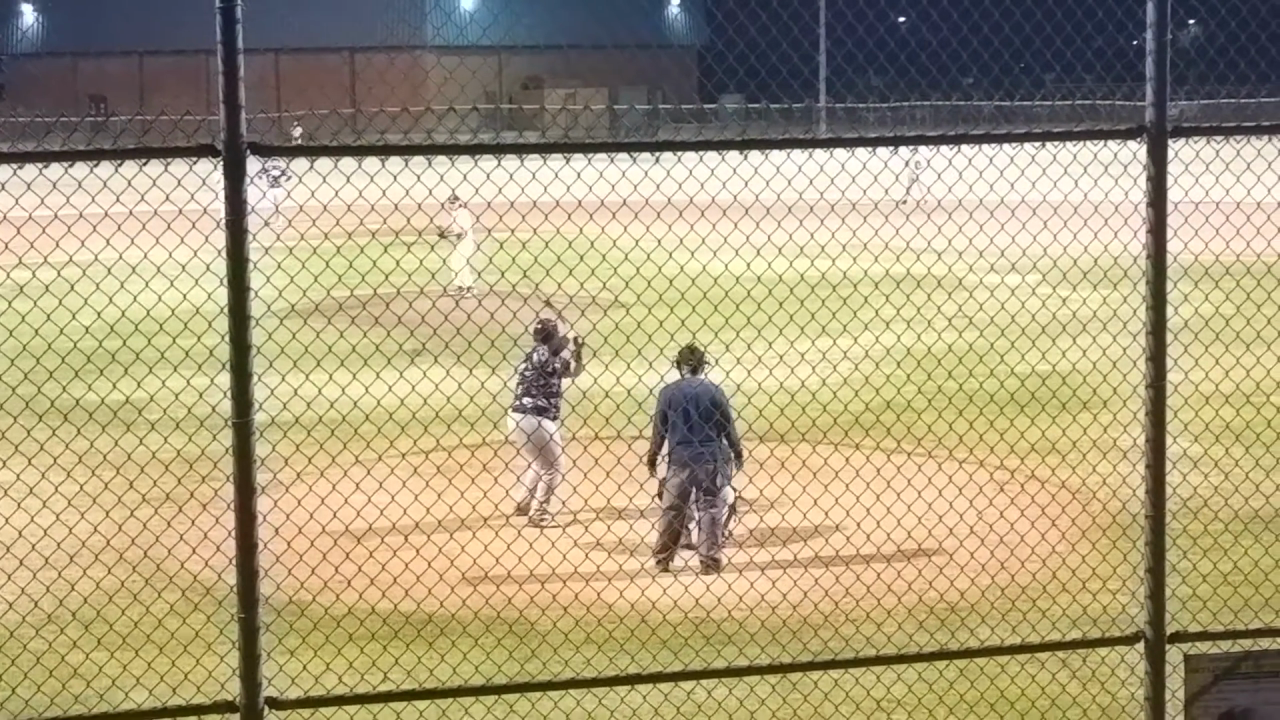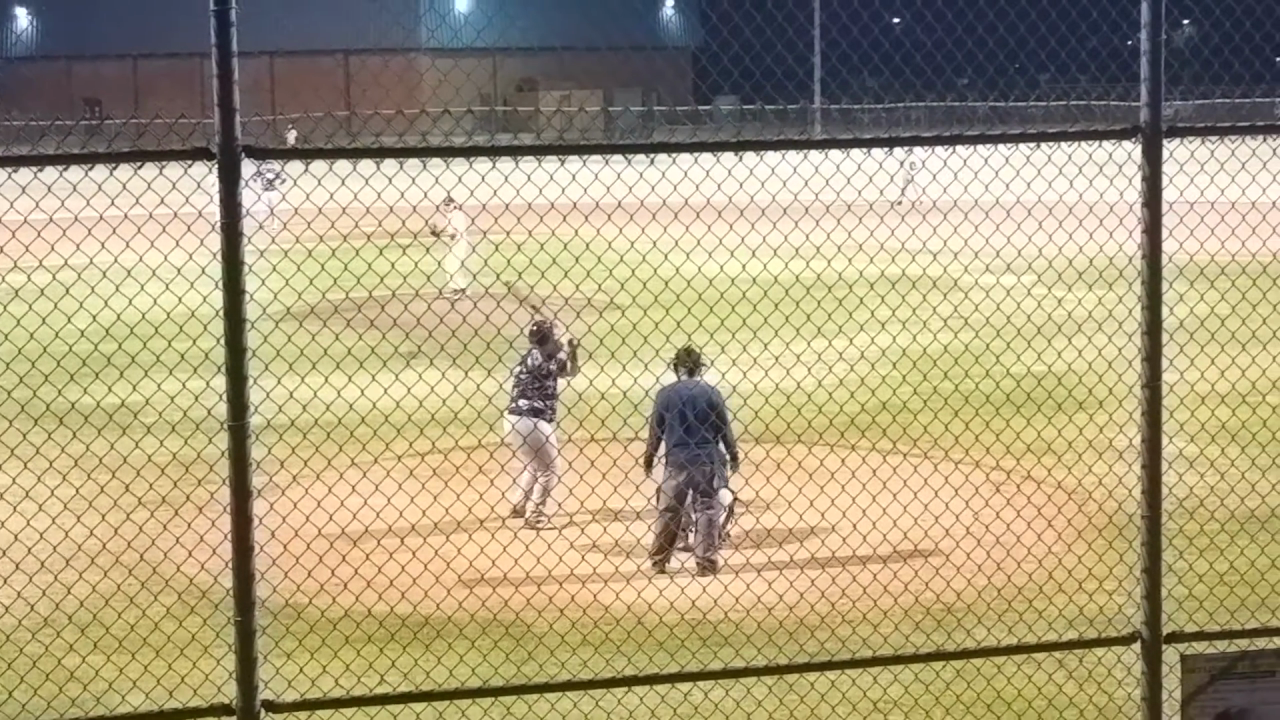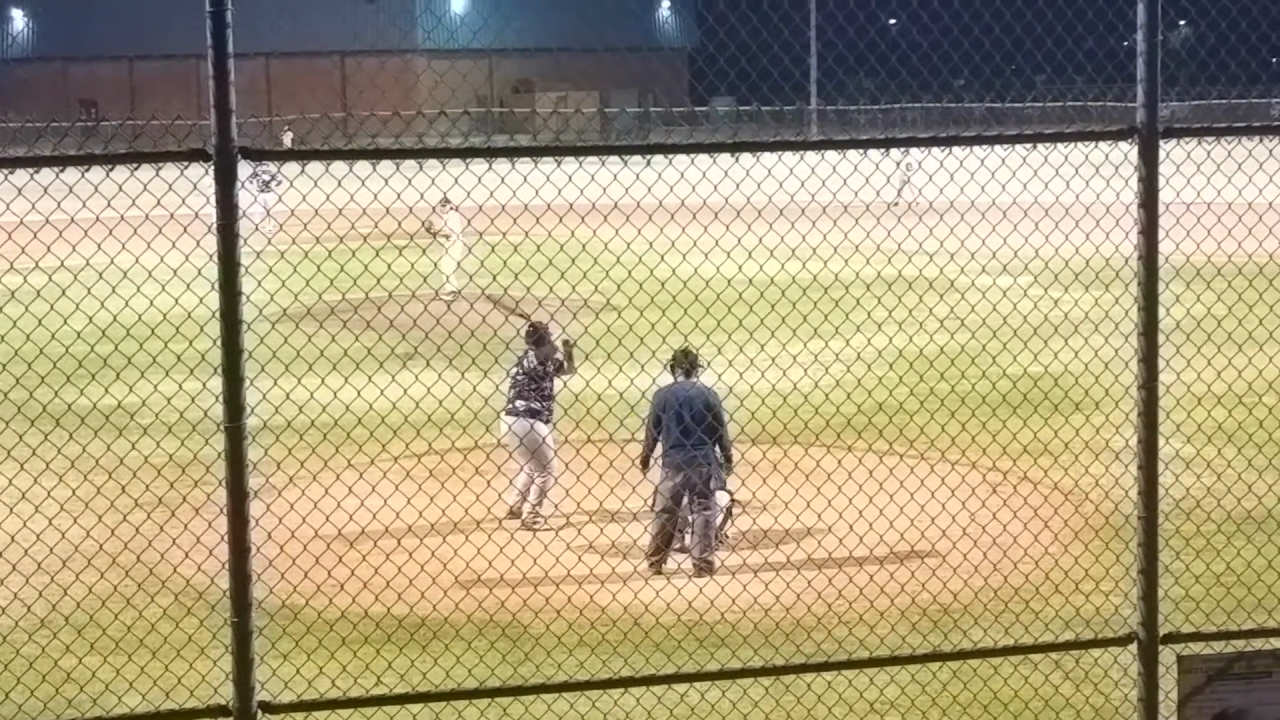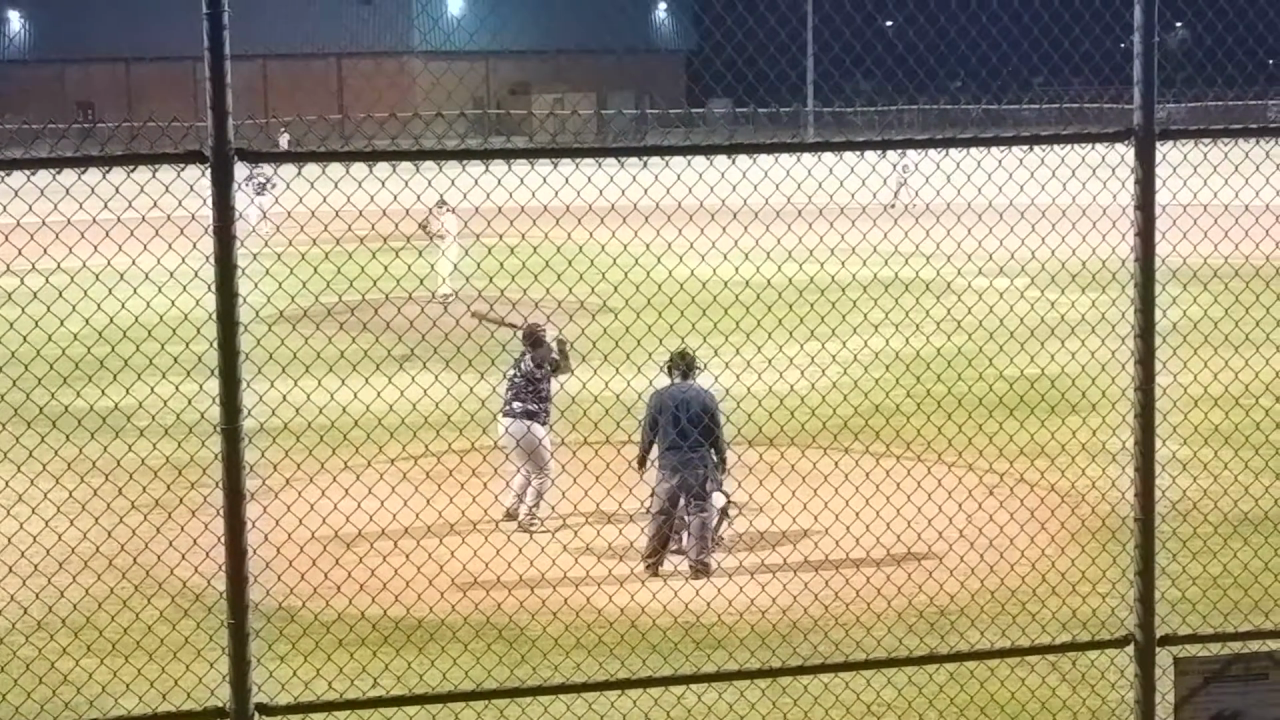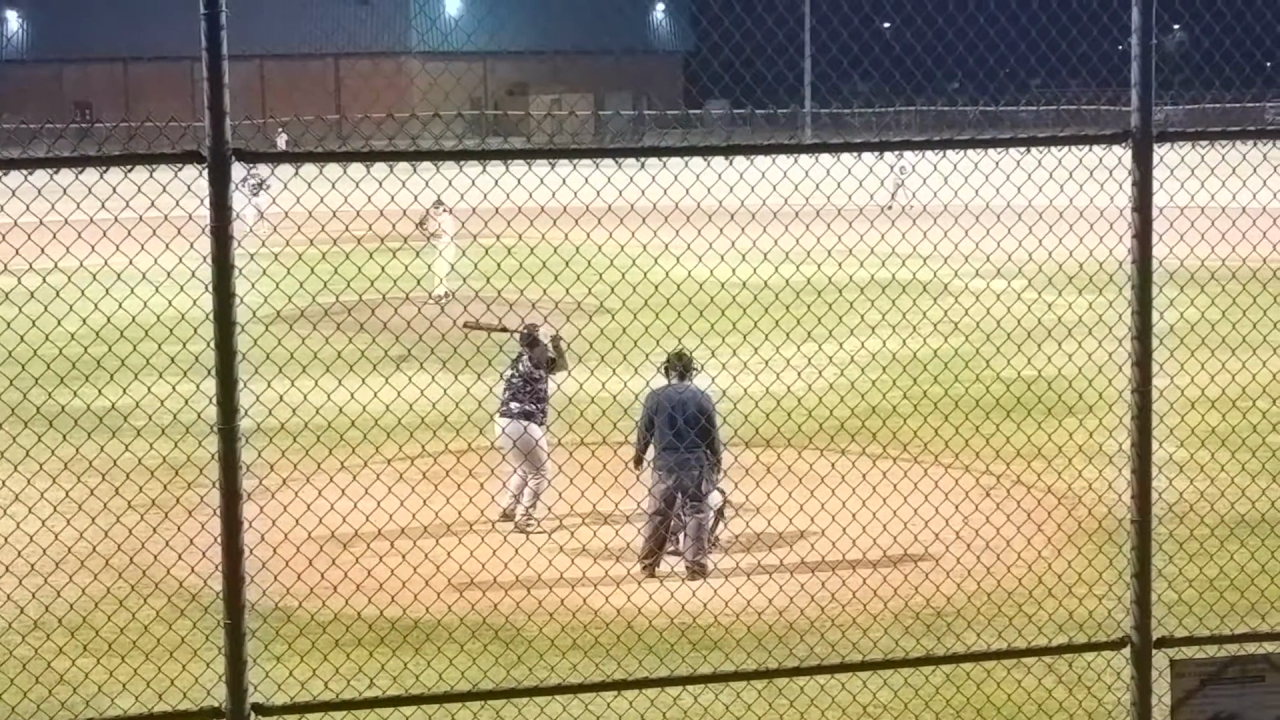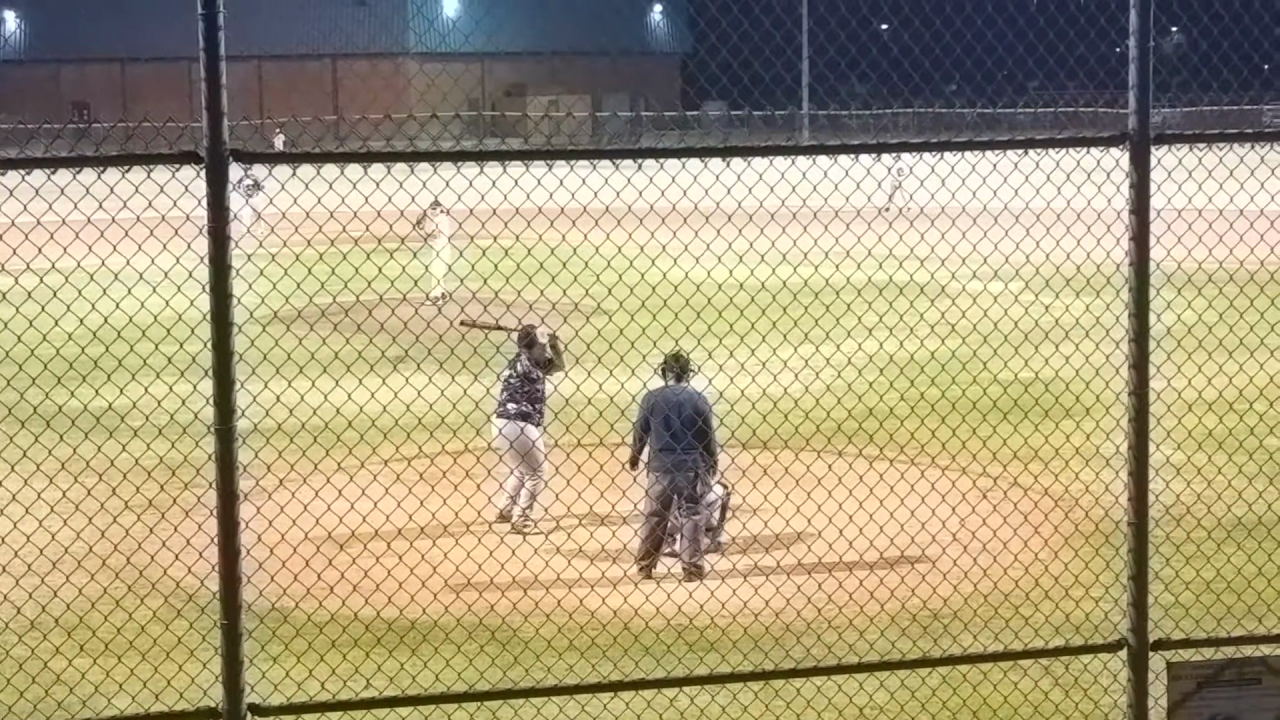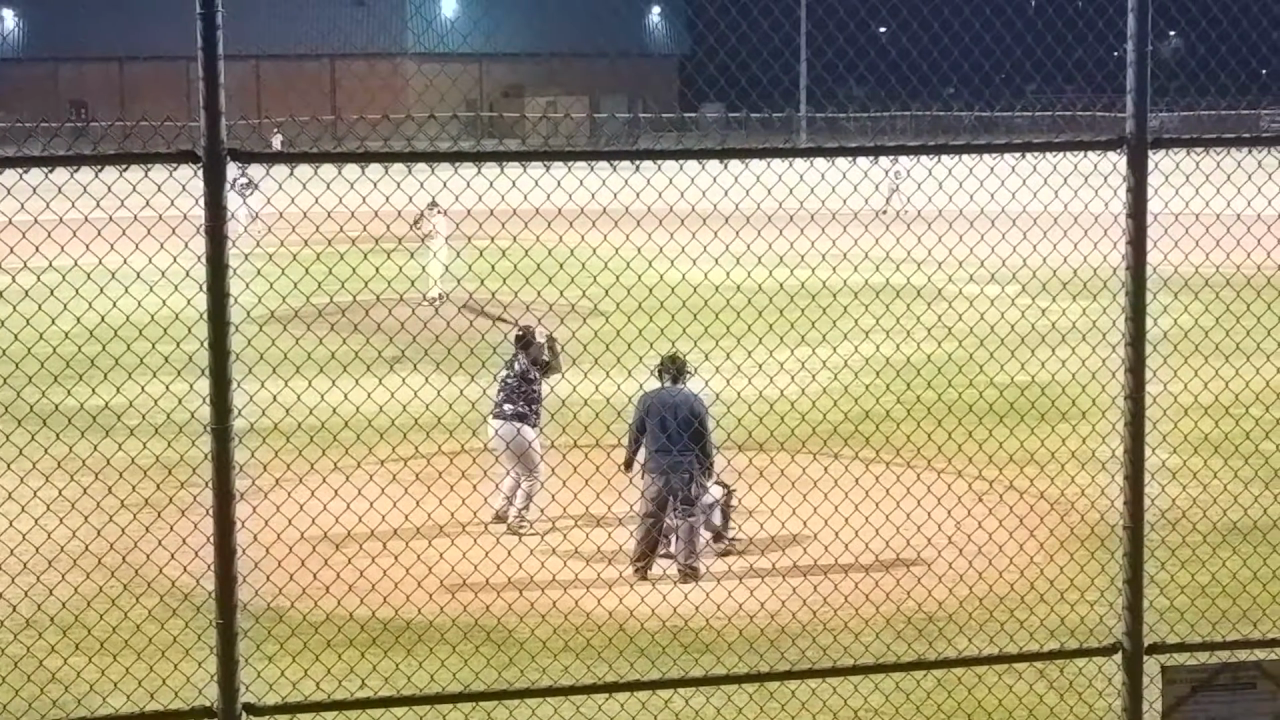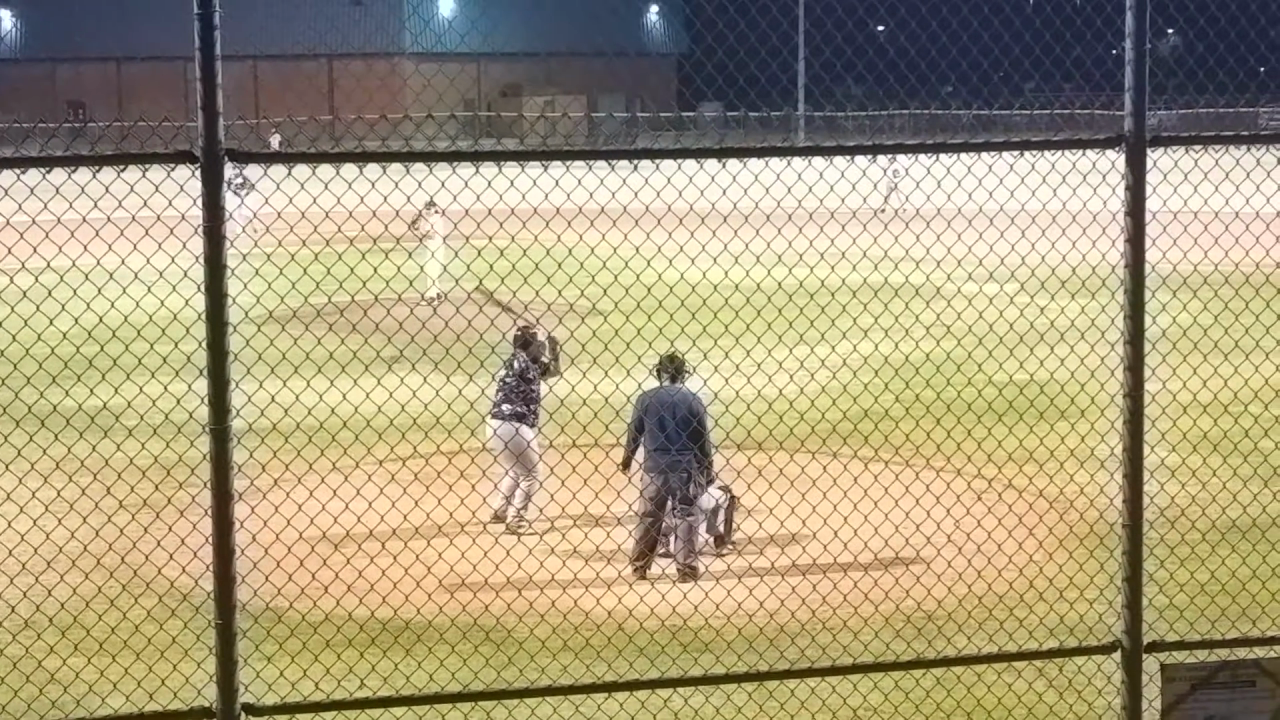
dt=0.1s
person 1, frame 1
left shoulder: (668, 392)
right shoulder: (714, 391)
left elbow: (659, 429)
right elbow: (728, 427)
left wrist: (652, 456)
right wrist: (738, 453)
left hip: (679, 459)
right hip: (710, 459)
left knee: (671, 510)
right knee: (710, 511)
left ankle: (662, 559)
right ankle: (710, 561)
person 1, frame 2
left shoulder: (665, 394)
right shoulder: (711, 393)
left elbow: (656, 430)
right elbow: (725, 429)
left wrist: (648, 457)
right wrist: (733, 455)
left hip: (676, 461)
right hip: (707, 461)
left knee: (668, 512)
right knee: (707, 512)
left ankle: (658, 560)
right ankle: (706, 562)
person 1, frame 3
left shoulder: (663, 395)
right shoulder: (709, 394)
left elbow: (652, 431)
right elbow: (720, 431)
left wrist: (645, 456)
right wrist: (727, 458)
left hip: (673, 463)
right hip: (704, 462)
left knee: (665, 513)
right knee: (704, 513)
left ankle: (655, 561)
right ankle: (703, 564)
person 1, frame 4
left shoulder: (659, 397)
right shoulder: (706, 396)
left elbow: (649, 432)
right elbow: (716, 434)
left wrist: (642, 456)
right wrist: (722, 460)
left hip: (669, 465)
right hip: (700, 464)
left knee: (661, 515)
right knee: (700, 515)
left ankle: (652, 563)
right ankle: (699, 565)
person 1, frame 5
left shoulder: (655, 397)
right shoulder: (702, 397)
left elbow: (644, 432)
right elbow: (712, 435)
left wrist: (639, 456)
right wrist: (716, 461)
left hip: (665, 465)
right hip: (696, 465)
left knee: (657, 516)
right knee: (696, 516)
left ankle: (648, 564)
right ankle: (695, 566)
person 1, frame 6
left shoulder: (651, 398)
right shoulder: (698, 399)
left elbow: (640, 433)
right elbow: (709, 437)
left wrist: (634, 456)
right wrist: (712, 463)
left hip: (661, 467)
right hip: (692, 467)
left knee: (654, 517)
right knee: (692, 517)
left ankle: (644, 565)
right ankle: (692, 568)
person 1, frame 7
left shoulder: (647, 399)
right shoulder: (694, 401)
left elbow: (635, 434)
right elbow: (705, 438)
left wrist: (629, 458)
right wrist: (709, 465)
left hip: (656, 468)
right hip: (687, 468)
left knee: (649, 518)
right knee: (687, 519)
left ankle: (640, 567)
right ankle: (687, 570)
person 1, frame 8
left shoulder: (645, 399)
right shoulder: (693, 400)
left elbow: (634, 433)
right elbow: (703, 437)
left wrist: (627, 457)
right wrist: (708, 464)
left hip: (655, 467)
right hip: (686, 467)
left knee: (648, 518)
right knee: (686, 519)
left ankle: (639, 567)
right ankle: (686, 569)
person 2, frame 1
left shoulder: (553, 358)
right shoulder: (539, 354)
left elbow: (574, 372)
right elbow: (556, 347)
left wrist: (577, 351)
right wrist: (568, 337)
left hip: (524, 419)
right hip: (533, 420)
left knee: (539, 463)
right knee: (553, 467)
left ankle: (524, 504)
right ankle: (539, 514)
person 2, frame 2
left shoulder: (549, 360)
right shoulder: (533, 357)
left elbow: (570, 371)
right elbow: (550, 352)
left wrist: (572, 352)
right wrist: (563, 343)
left hip: (520, 421)
right hip: (530, 421)
left knee: (534, 466)
right knee: (549, 469)
left ankle: (519, 507)
right ankle: (535, 516)
person 2, frame 3
left shoulder: (544, 360)
right shoulder: (529, 359)
left elbow: (568, 369)
right elbow: (544, 357)
left wrist: (567, 351)
right wrist: (554, 343)
left hip: (517, 422)
right hip: (526, 423)
left knee: (530, 467)
right knee: (545, 470)
left ankle: (516, 507)
right ankle: (531, 517)
person 2, frame 4
left shoulder: (540, 362)
right shoulder: (526, 361)
left elbow: (565, 368)
right elbow: (540, 359)
left wrist: (562, 350)
right wrist: (550, 344)
left hip: (514, 424)
right hip: (523, 424)
left knee: (526, 468)
right knee: (542, 472)
left ankle: (512, 509)
right ankle: (528, 519)
person 2, frame 5
left shoulder: (535, 361)
right shoulder: (524, 361)
left elbow: (562, 365)
right elbow: (540, 360)
left wrist: (557, 345)
right wrist: (544, 341)
left hip: (510, 424)
right hip: (520, 424)
left knee: (523, 469)
right knee: (539, 472)
left ankle: (509, 510)
right ankle: (525, 519)
person 2, frame 6
left shoulder: (532, 361)
right shoulder: (521, 362)
left elbow: (559, 366)
right elbow: (538, 359)
left wrist: (554, 345)
right wrist: (542, 339)
left hip: (508, 425)
right hip: (517, 425)
left knee: (519, 470)
right knee: (536, 473)
left ankle: (505, 511)
right ankle: (521, 520)
person 2, frame 7
left shoulder: (530, 363)
right shoulder: (519, 362)
left elbow: (555, 368)
right elbow: (535, 356)
left wrist: (552, 347)
right wrist: (541, 339)
left hip: (504, 426)
right hip: (514, 426)
left knee: (516, 471)
right knee: (532, 474)
left ankle: (501, 511)
right ankle: (517, 521)
person 2, frame 8
left shoulder: (530, 363)
right shoulder: (518, 360)
left elbow: (553, 371)
right elbow: (535, 354)
left wrist: (553, 349)
right wrist: (542, 340)
left hip: (502, 426)
right hip: (512, 426)
left knee: (514, 471)
right knee: (530, 474)
left ankle: (499, 511)
right ankle: (516, 521)
